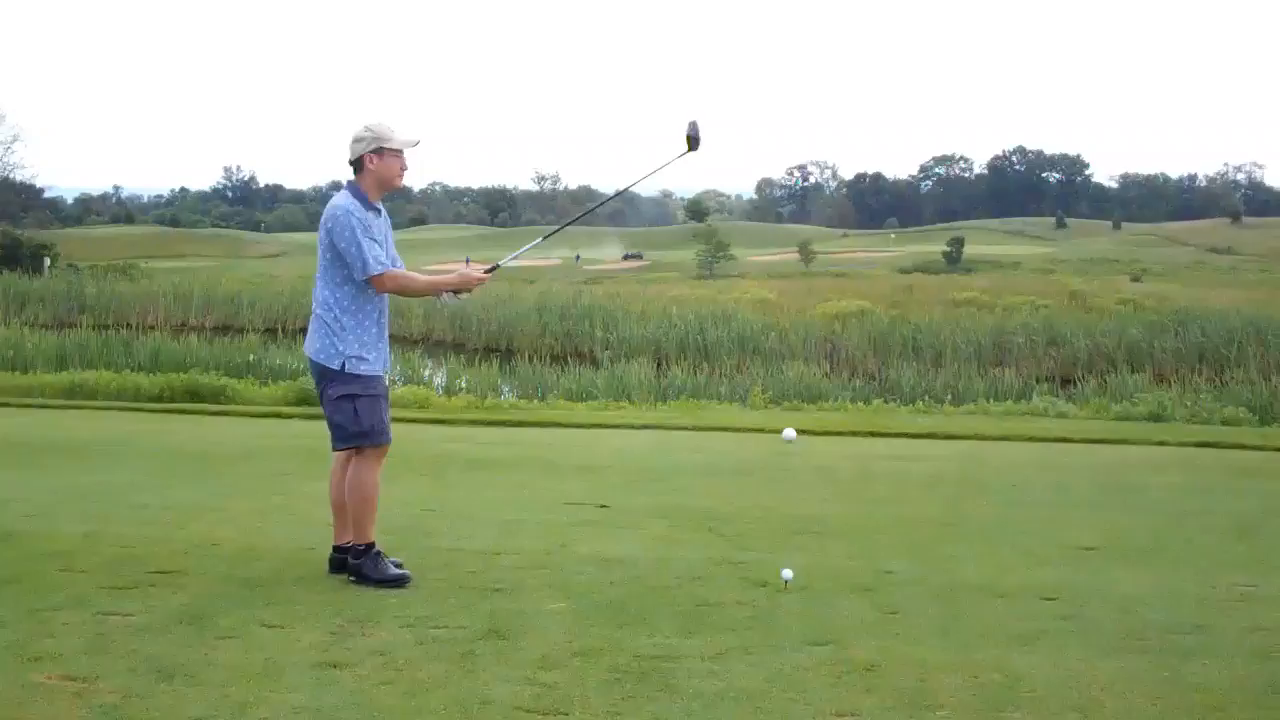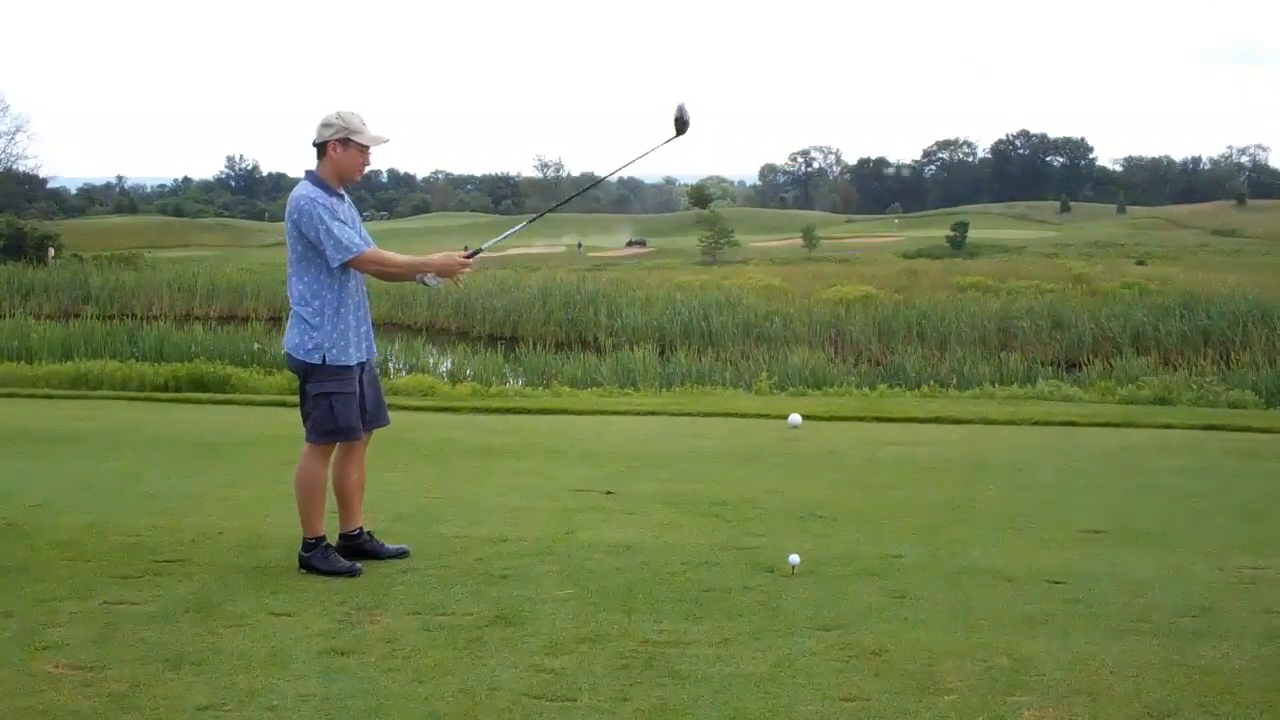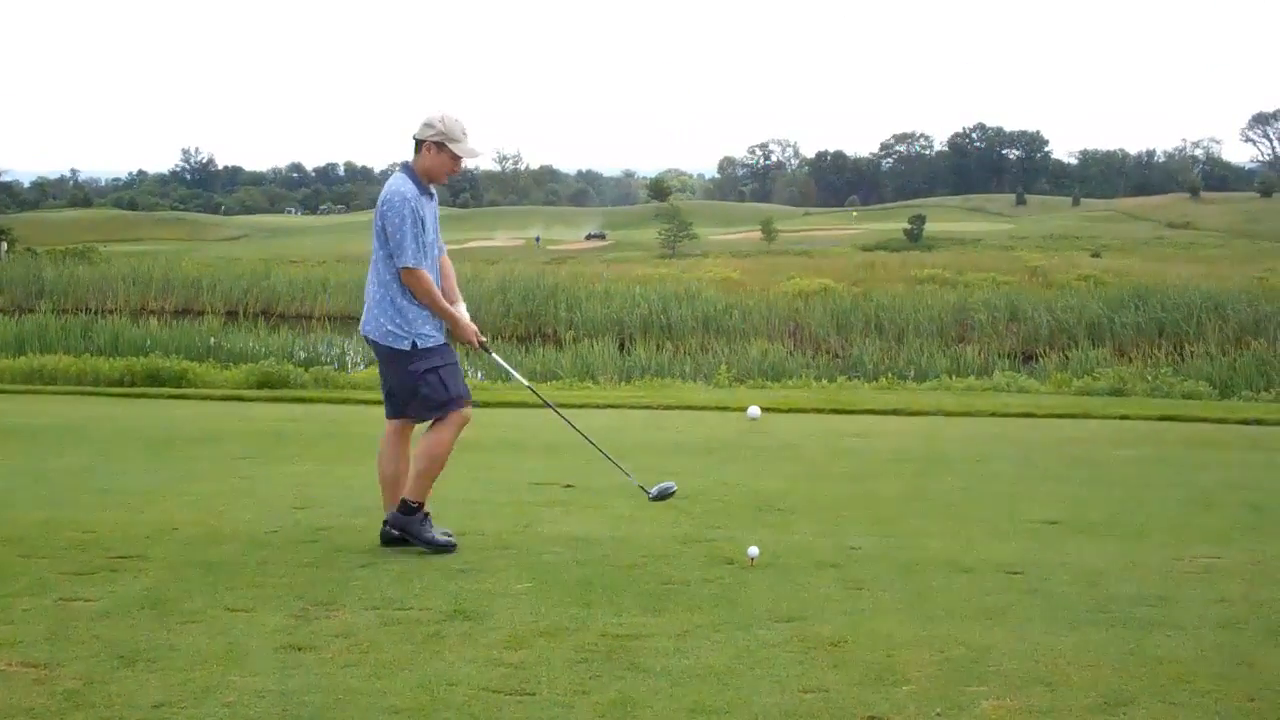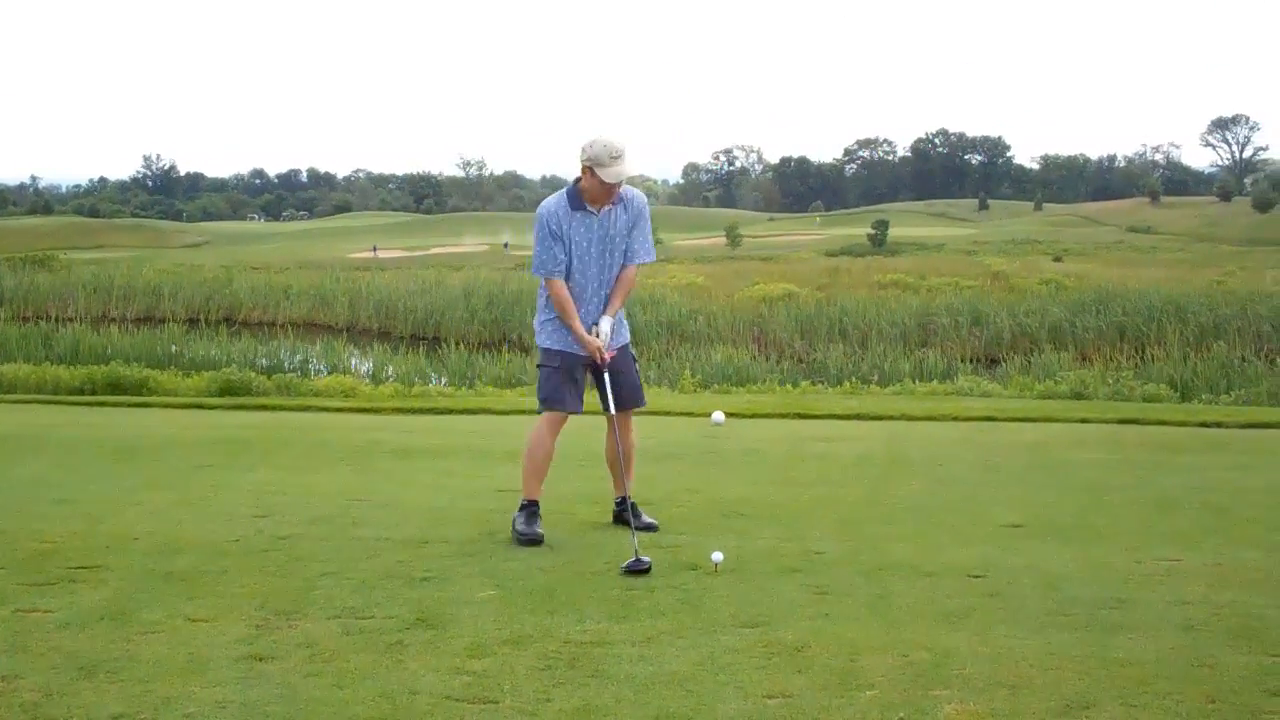
dt=1s
person 1, frame 1
left shoulder: (377, 213)
right shoulder: (344, 211)
left elbow: (395, 277)
right elbow: (384, 280)
left wrist: (446, 286)
right wrist: (450, 281)
left hip: (365, 352)
right hip: (344, 354)
left knee: (352, 451)
right knee: (369, 449)
left ankle: (344, 548)
right ankle: (362, 551)
person 1, frame 2
left shoulder: (341, 200)
right shoulder: (309, 201)
left elbow: (372, 262)
right elbow: (363, 260)
left wrist: (427, 270)
right wrist: (431, 264)
left hip: (355, 344)
right hip: (324, 347)
left knee: (358, 438)
right knee: (323, 443)
left ankle: (352, 536)
right ankle: (312, 546)
person 1, frame 3
left shoulder: (426, 192)
right shoulder: (400, 196)
left elbow: (438, 256)
right elbow: (410, 273)
left wrist: (459, 307)
right wrist: (453, 320)
left hip: (395, 330)
right hip: (407, 332)
left knee: (401, 424)
right knee: (453, 414)
left ankle: (397, 519)
right ankle: (409, 511)
person 1, frame 4
left shoulder: (635, 203)
right shoulder: (551, 213)
left elbow: (632, 266)
right elbow: (554, 282)
left wrist: (608, 320)
right wrist: (582, 335)
left hip: (612, 330)
right hip: (560, 333)
left knee: (621, 417)
right knee: (553, 417)
left ankle: (623, 503)
right ankle: (528, 510)
